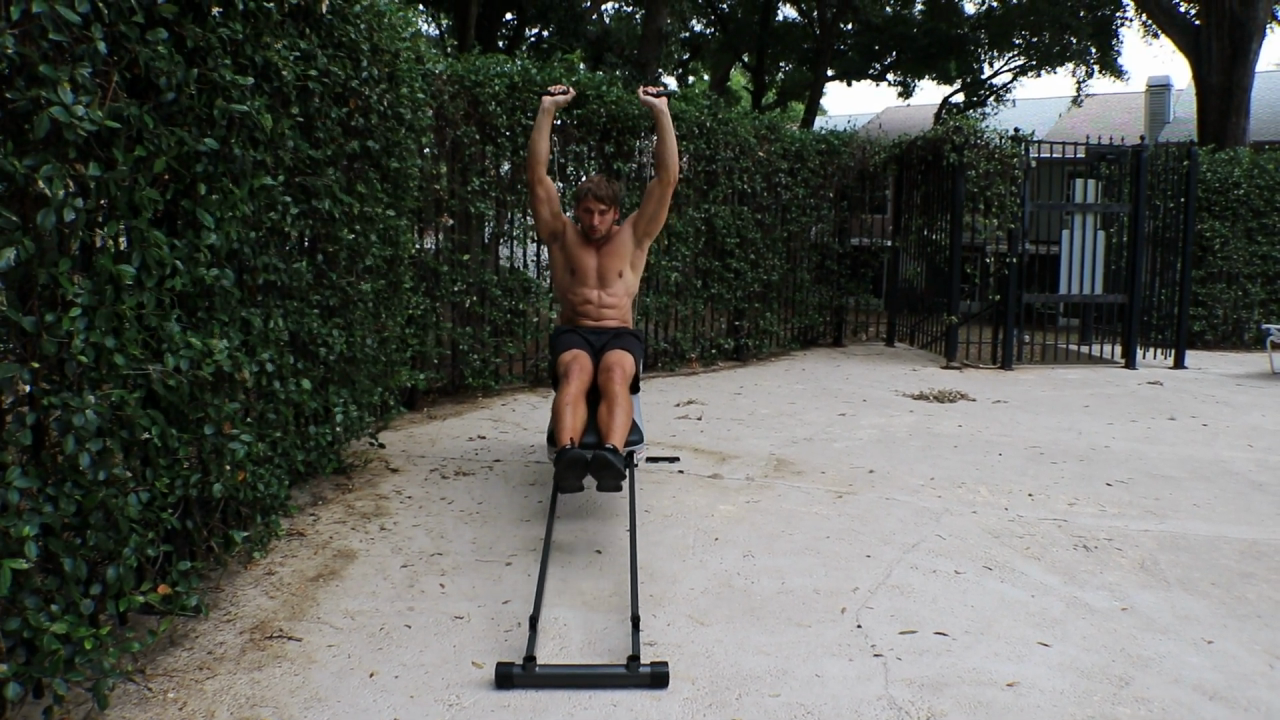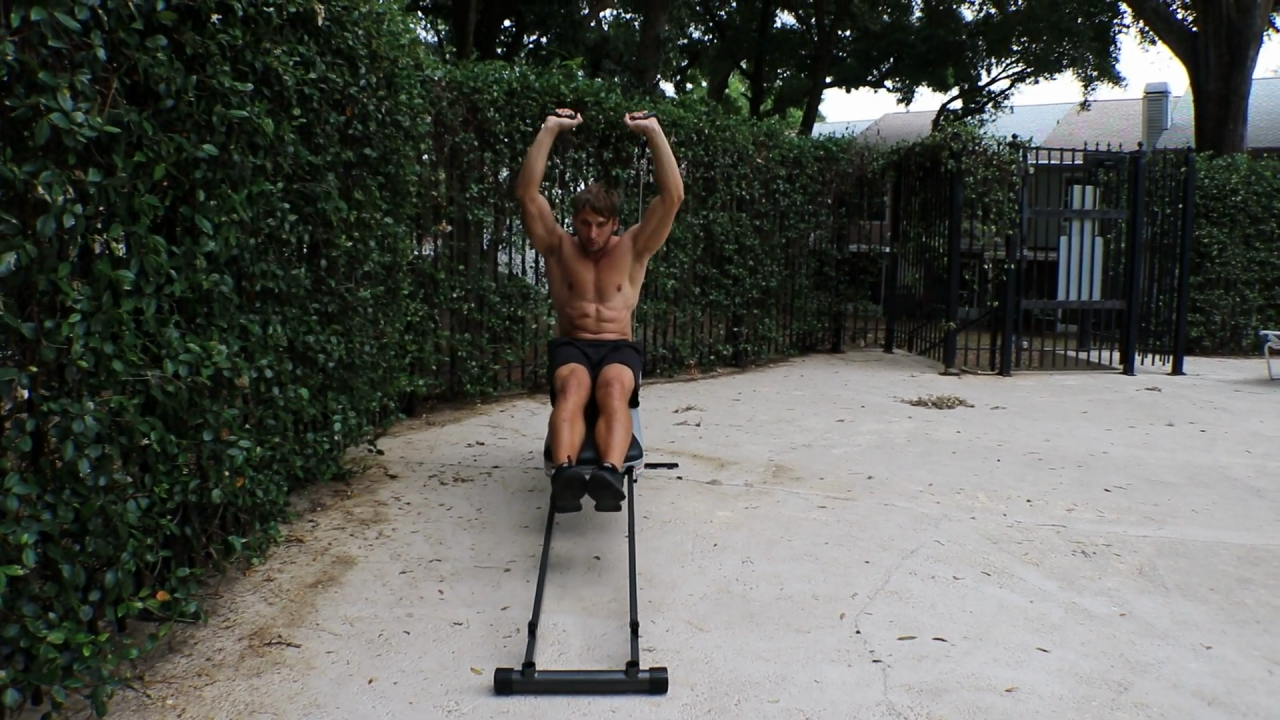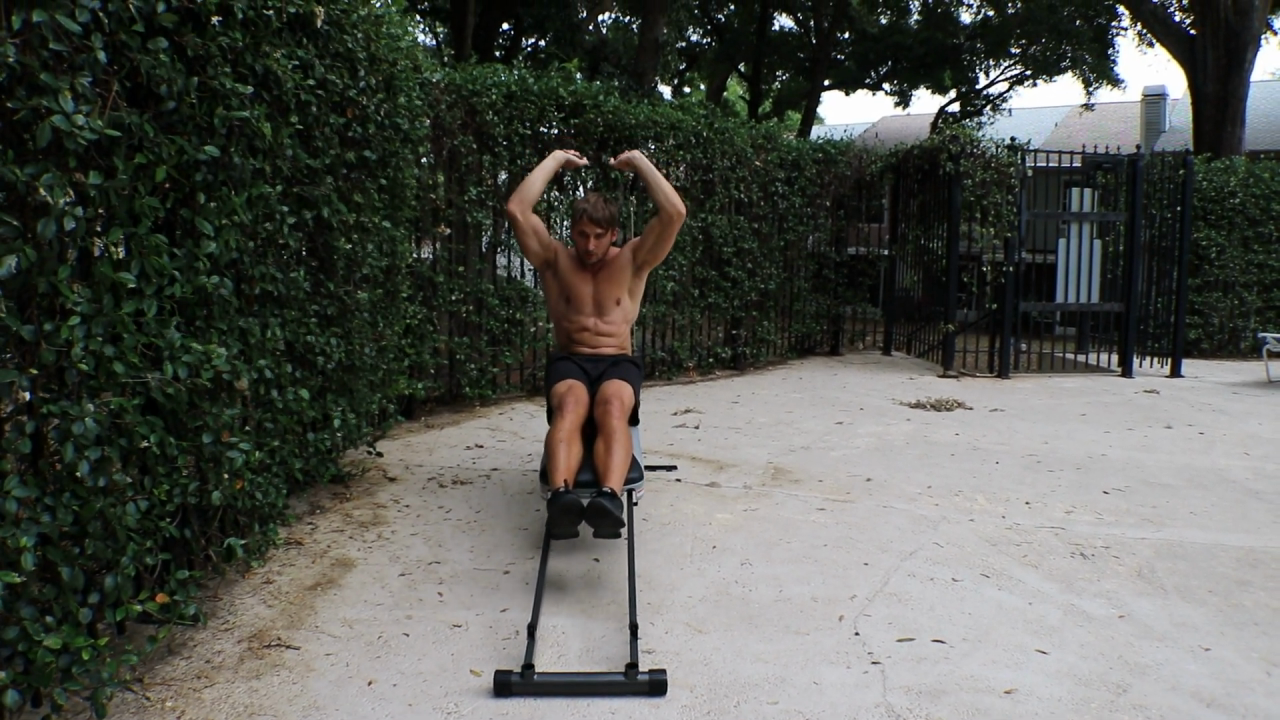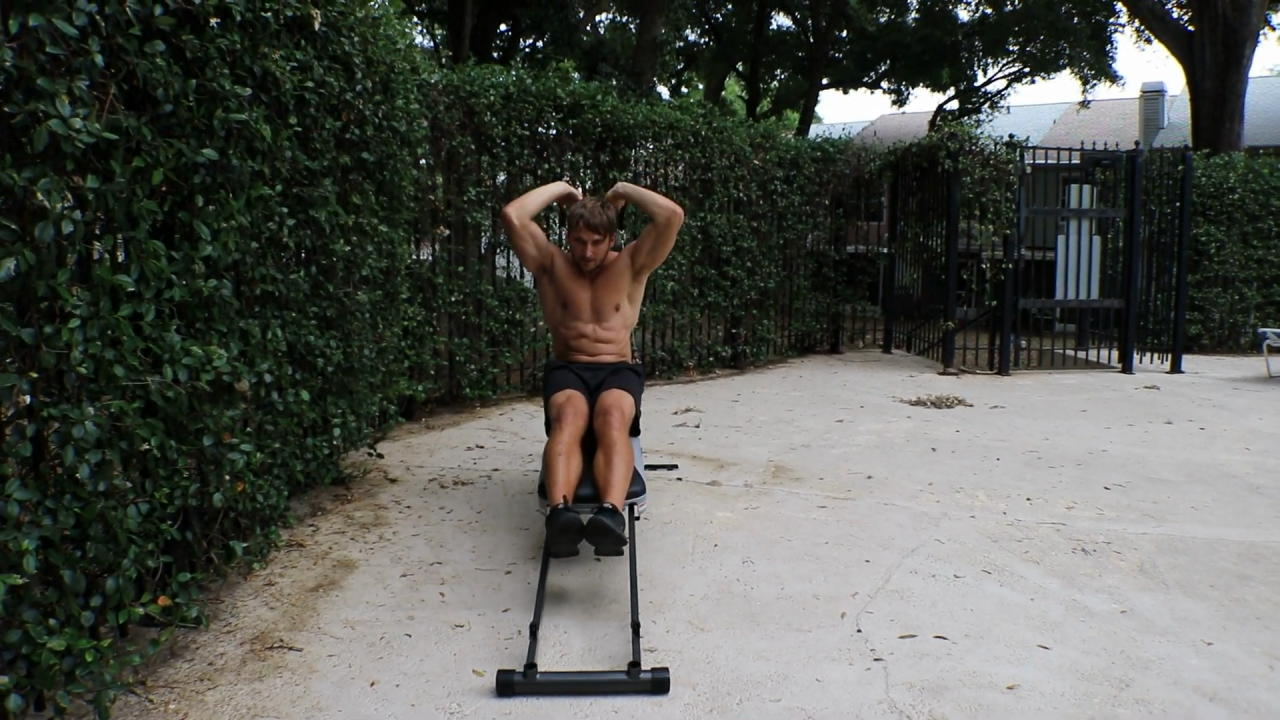
dt=0.4s
person 1, frame 1
left shoulder: (634, 237)
right shoulder: (561, 235)
left elbow: (667, 179)
right elbow: (537, 176)
left wrist: (661, 112)
right wrist: (546, 110)
left hip: (620, 336)
right hip: (573, 333)
left knee: (613, 376)
right knee: (575, 373)
left ankle: (612, 455)
right ankle: (567, 455)
person 1, frame 2
left shoulder: (633, 248)
right shoulder: (558, 247)
left elbow: (673, 196)
right elbow: (526, 192)
left wrist: (654, 131)
right wrist: (549, 128)
left hip: (619, 349)
right hip: (571, 347)
left knee: (613, 389)
right knee: (572, 388)
left ankle: (610, 474)
right ankle: (564, 473)
person 1, frame 3
left shoulder: (633, 260)
right shoulder: (554, 258)
left elbow: (675, 213)
right elbow: (516, 211)
left wrist: (638, 161)
right wrist: (557, 159)
left hip: (619, 362)
right hip: (569, 360)
left knee: (612, 408)
right knee: (569, 407)
left ankle: (610, 498)
right ankle: (560, 498)
person 1, frame 4
left shoulder: (632, 264)
right shoulder: (551, 263)
left elbow: (672, 215)
right elbow: (512, 216)
left wrist: (623, 190)
right wrist: (560, 188)
left hip: (618, 370)
right hip: (567, 368)
left knee: (612, 419)
right knee: (568, 418)
left ankle: (611, 514)
right ankle: (559, 515)
